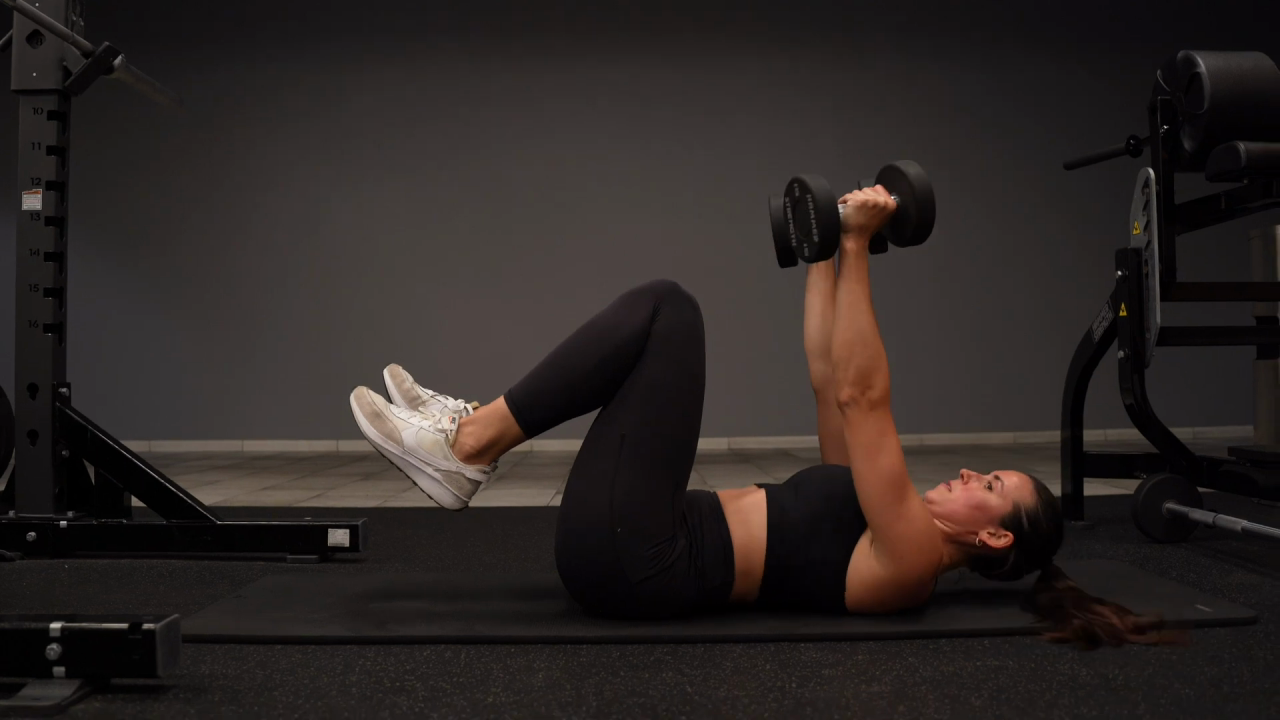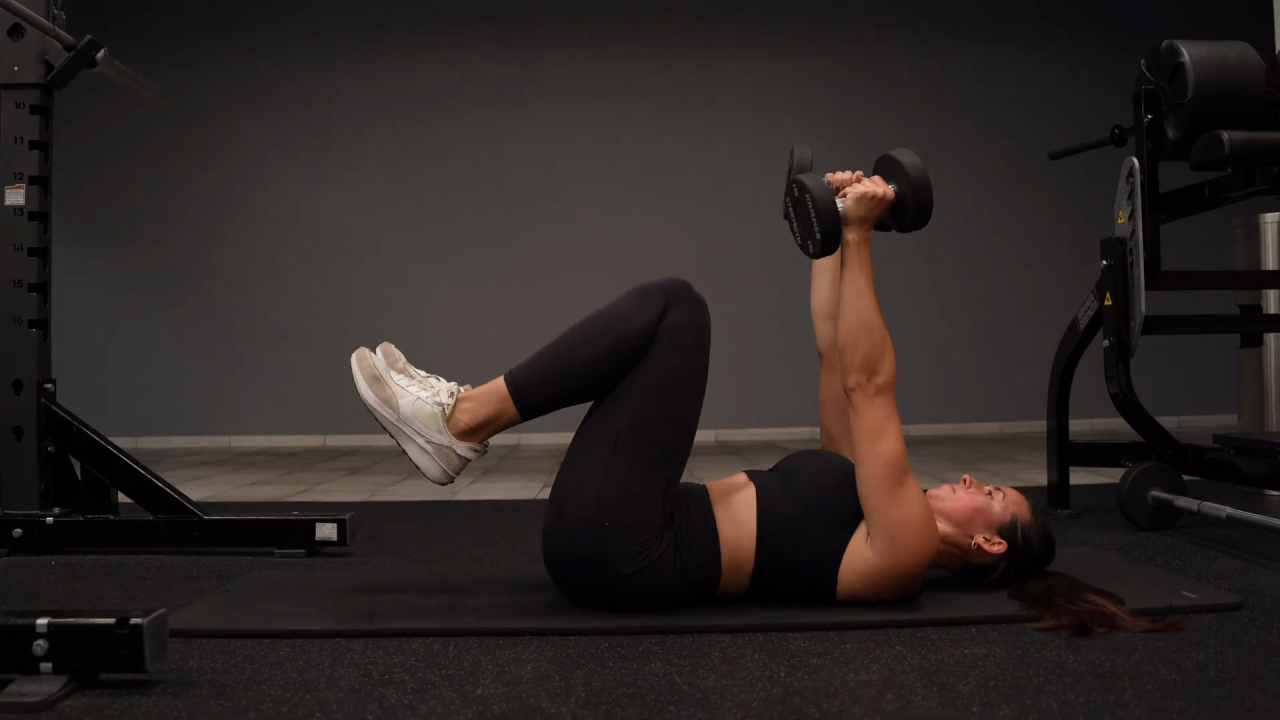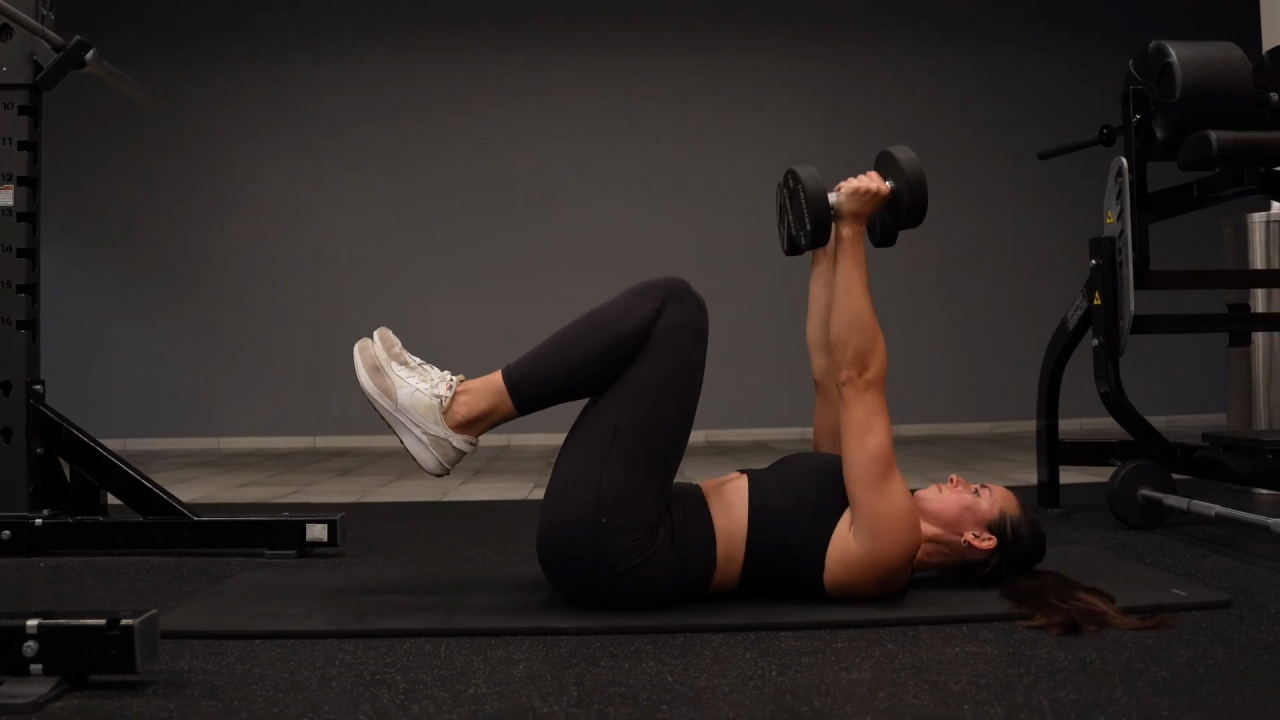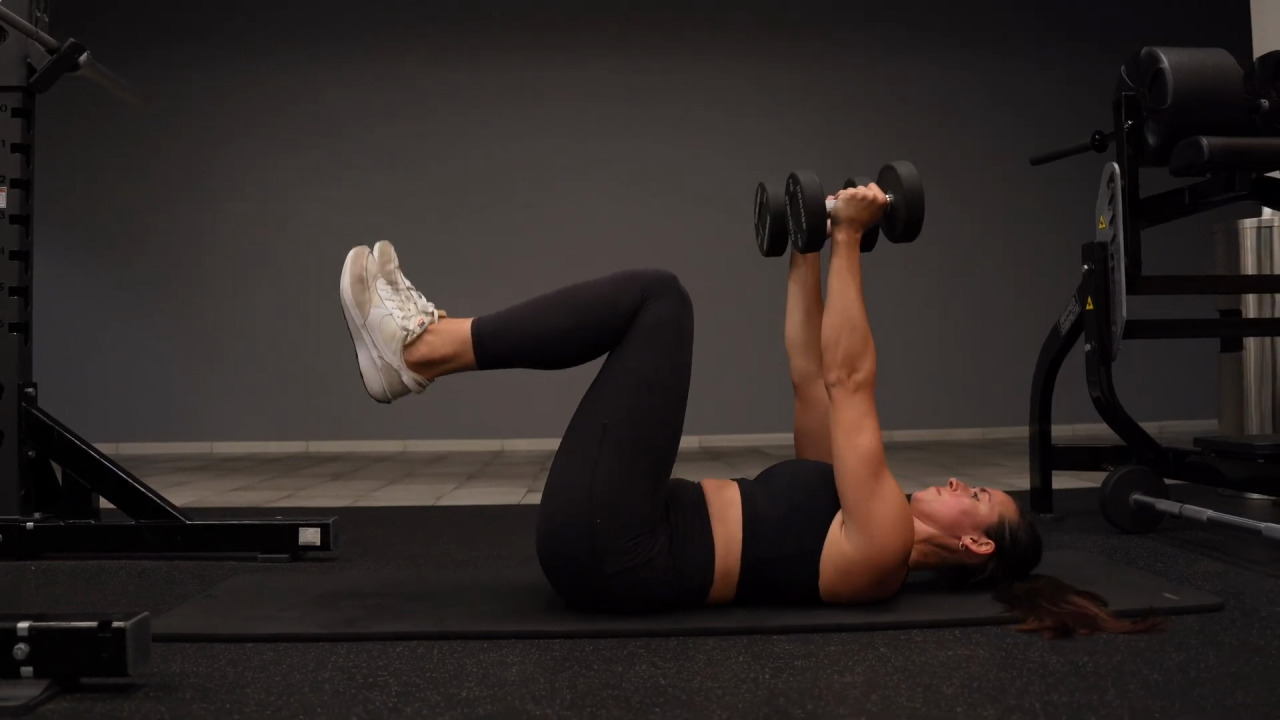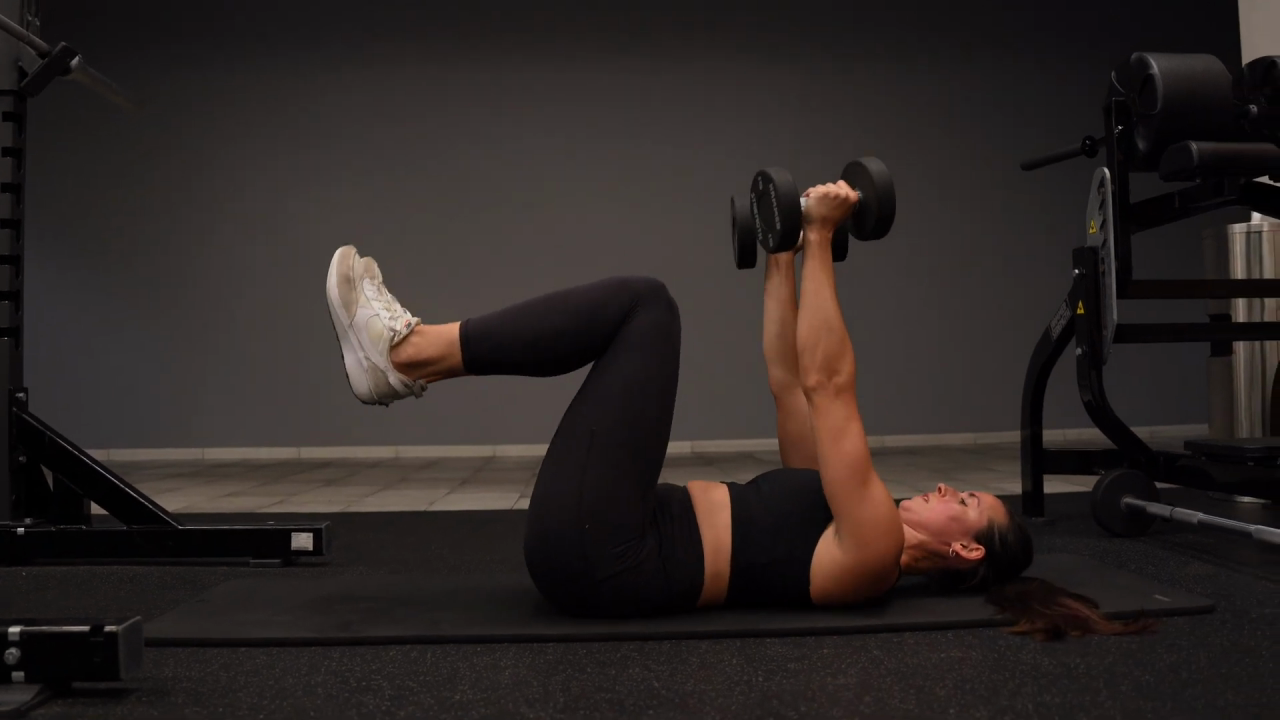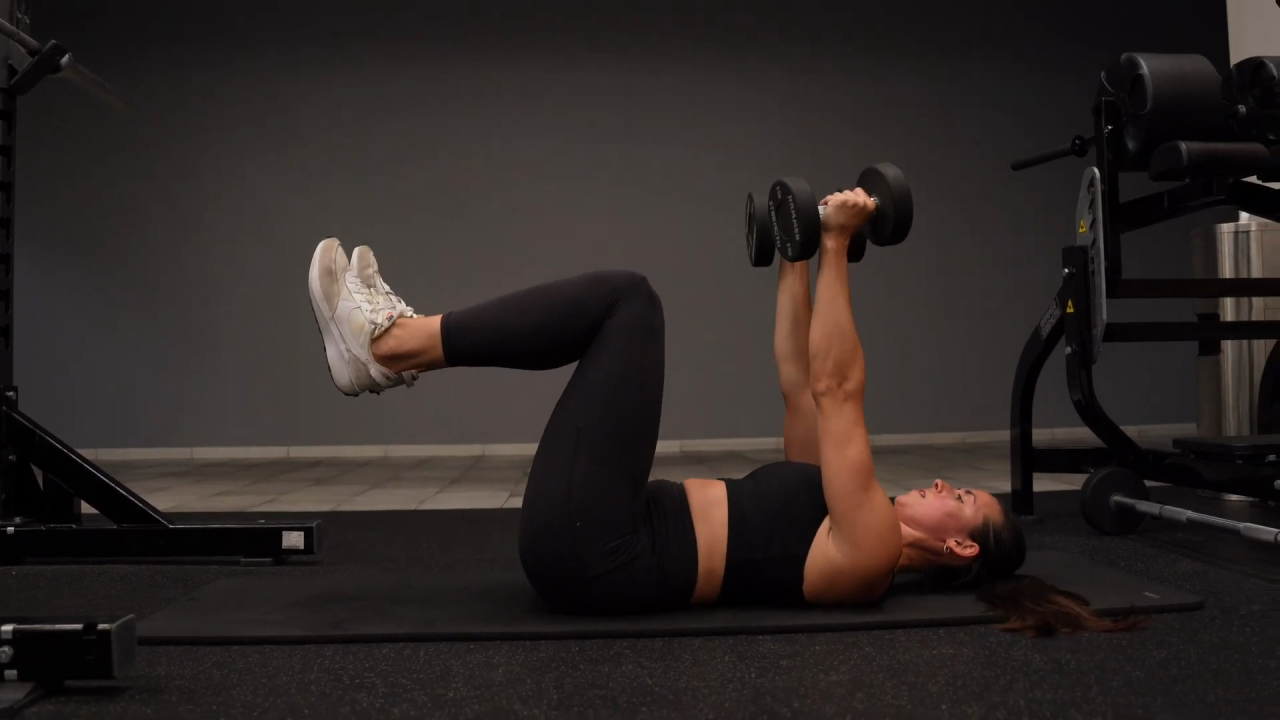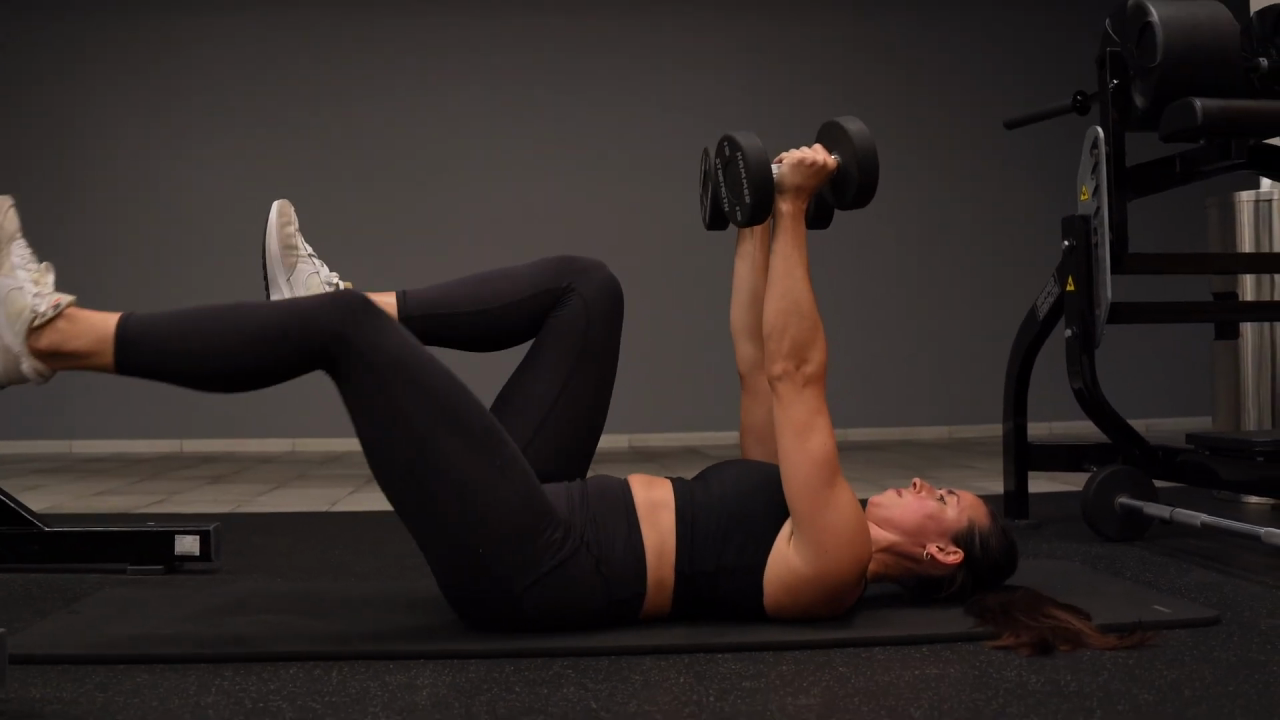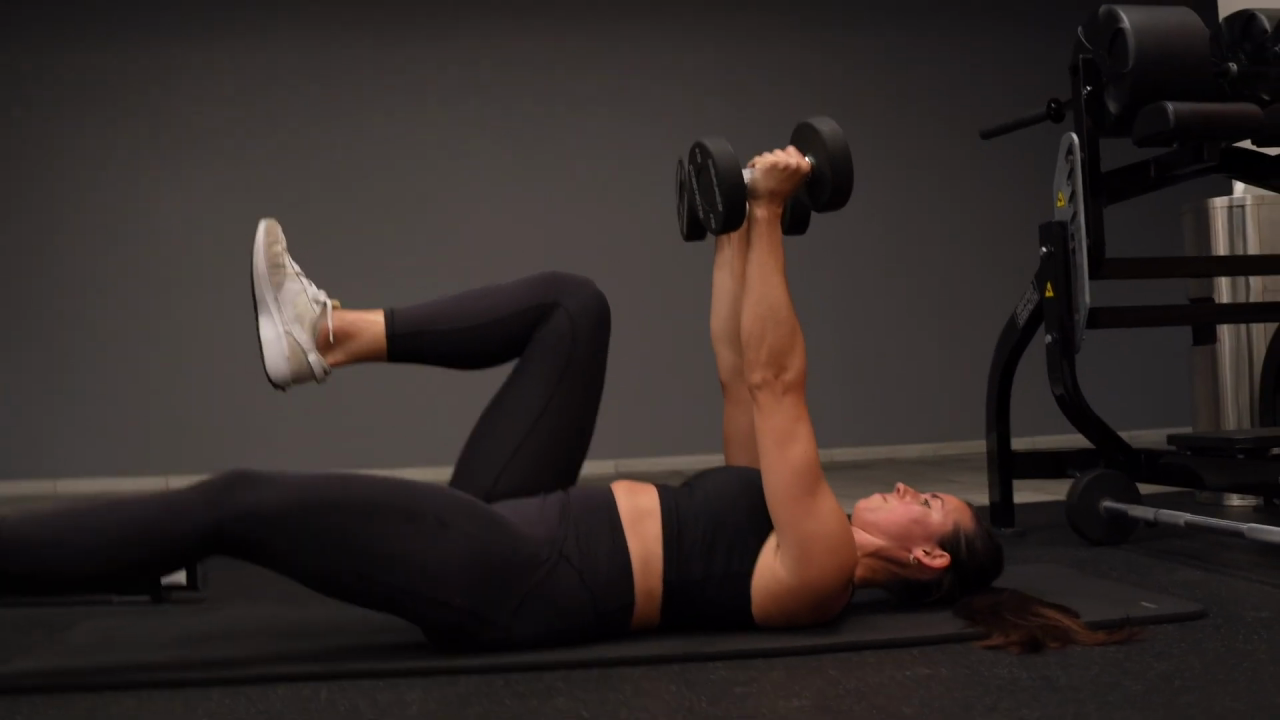
dt=0.5s
person 1, frame 1
left shoulder: (912, 559)
right shoulder: (881, 522)
left elbow: (862, 398)
right elbow: (827, 381)
left wrist: (856, 247)
right wrist: (821, 256)
left hip: (631, 564)
right hip: (631, 553)
left knee: (665, 309)
right knee: (657, 327)
left ankle: (469, 448)
right ankle: (471, 432)
person 1, frame 2
left shoulder: (905, 548)
right shoulder: (868, 504)
left elbow: (869, 384)
right elbow: (835, 355)
left wrist: (857, 234)
right wrist: (830, 233)
left hip: (617, 552)
right hip: (614, 540)
left knee: (673, 307)
right knee: (665, 318)
left ankle: (463, 422)
right ankle: (464, 413)
person 1, frame 3
left shoulder: (890, 543)
right shoulder: (862, 517)
left elbow: (862, 381)
right elbow: (830, 378)
left wrist: (852, 232)
right wrist: (827, 247)
left hip: (608, 549)
right hip: (606, 540)
left knee: (672, 305)
right knee: (660, 317)
left ankle: (458, 417)
right ankle: (458, 405)
person 1, frame 4
left shoulder: (883, 547)
right shoulder: (853, 517)
left elbow: (851, 381)
right elbow: (810, 376)
left wrist: (847, 240)
right wrist: (806, 249)
left hip: (608, 552)
right hip: (608, 541)
left knee: (656, 297)
right knee: (649, 309)
left ankle: (422, 351)
right ankle: (429, 341)
person 1, frame 5
left shoulder: (873, 554)
right shoulder: (843, 524)
left elbow: (827, 386)
right elbow: (788, 381)
left wrist: (820, 240)
right wrist: (781, 254)
left hip: (597, 557)
right hip: (596, 543)
left knee: (645, 306)
right knee: (635, 317)
left ankle: (408, 350)
right ankle: (412, 357)
person 1, frame 6
left shoulder: (869, 554)
right shoulder: (841, 522)
left elbow: (838, 390)
right elbow: (796, 381)
left wrist: (836, 248)
right wrist: (796, 257)
left hip: (591, 554)
right hip: (593, 544)
left knee: (626, 298)
right knee: (625, 310)
left ankle: (390, 343)
right ankle: (400, 342)
person 1, frame 7
left shoulder: (834, 559)
right shoulder: (801, 519)
left elbow: (799, 374)
right elbow: (754, 359)
left wrist: (793, 212)
right wrist: (754, 222)
left hip: (523, 565)
right hip: (532, 522)
left knee: (343, 334)
right knee: (586, 285)
right ankle: (341, 306)
person 1, frame 8
left shoulder: (819, 568)
right shoulder: (789, 530)
left elbow: (775, 386)
right elbow: (735, 371)
left wrist: (769, 218)
right wrist: (731, 229)
left hip: (503, 584)
right hip: (510, 529)
left knee: (237, 502)
right knee: (573, 303)
right ankle: (329, 335)
